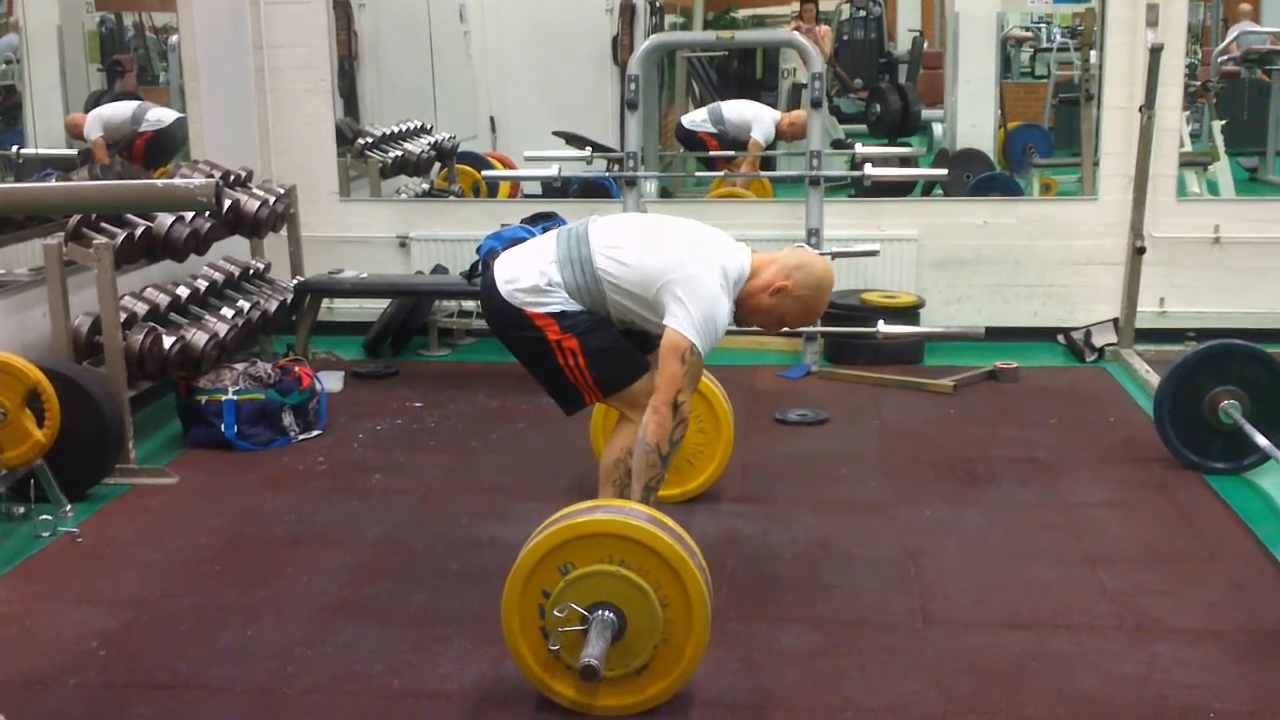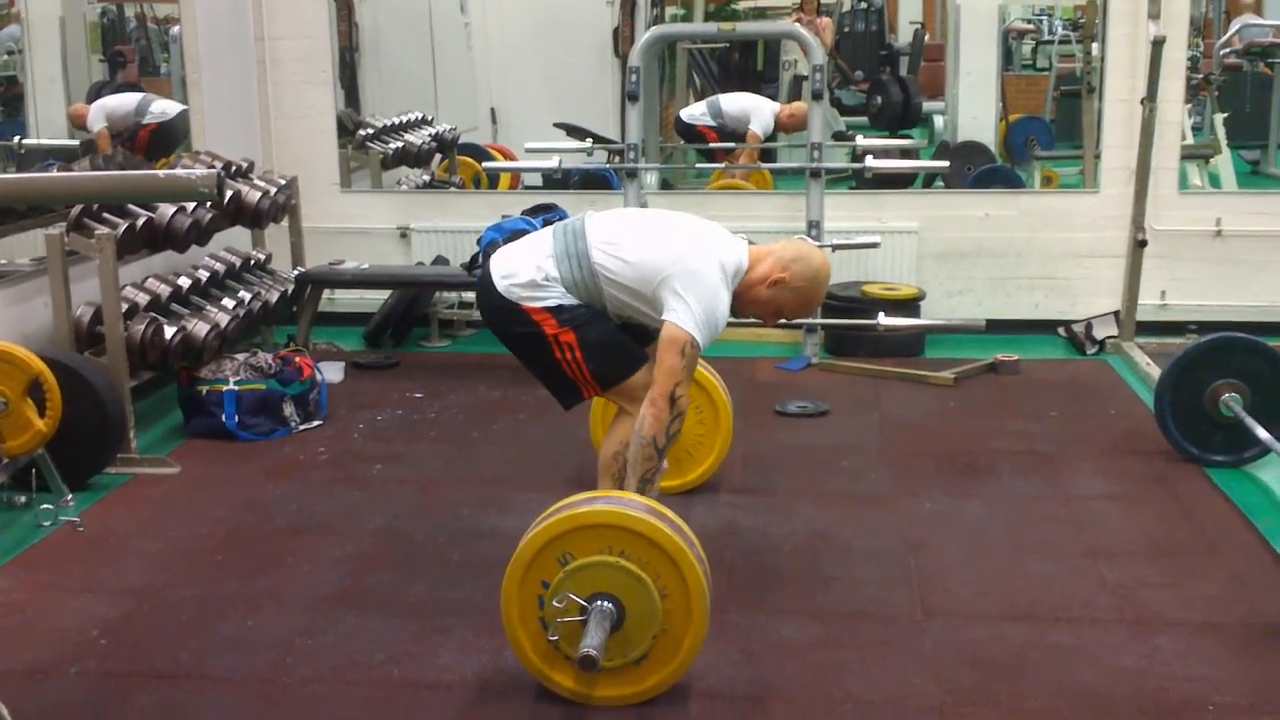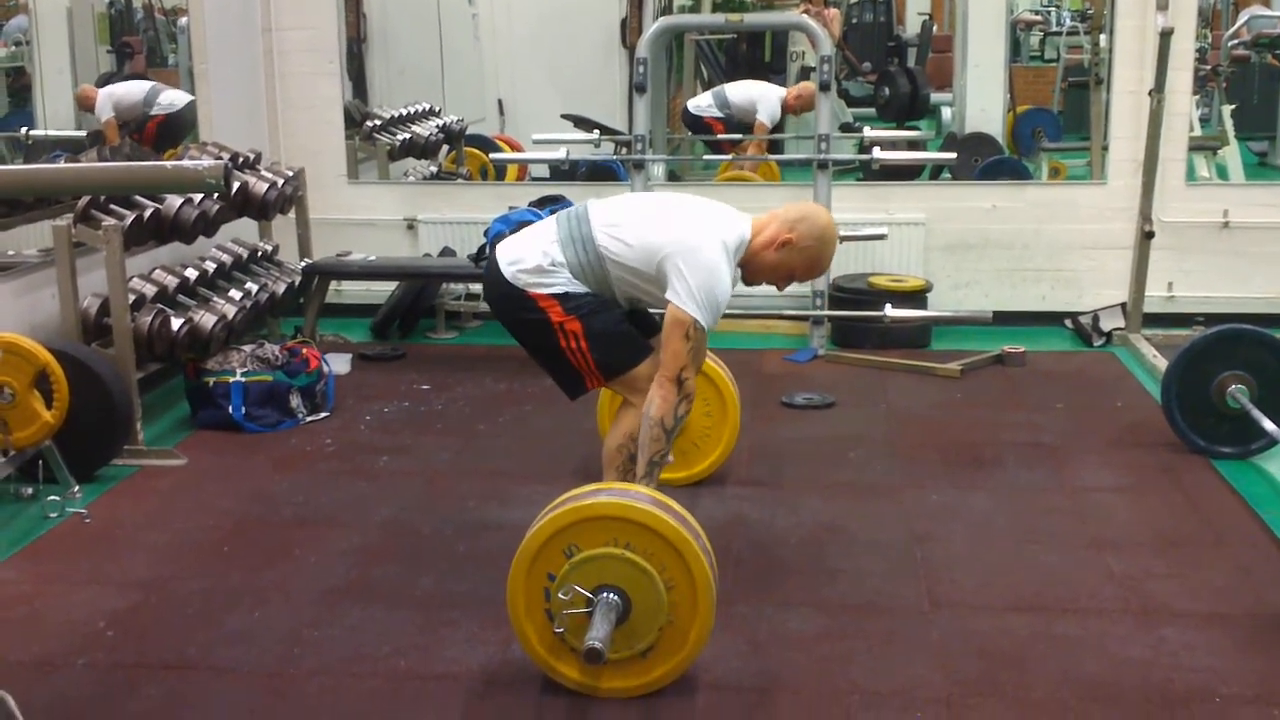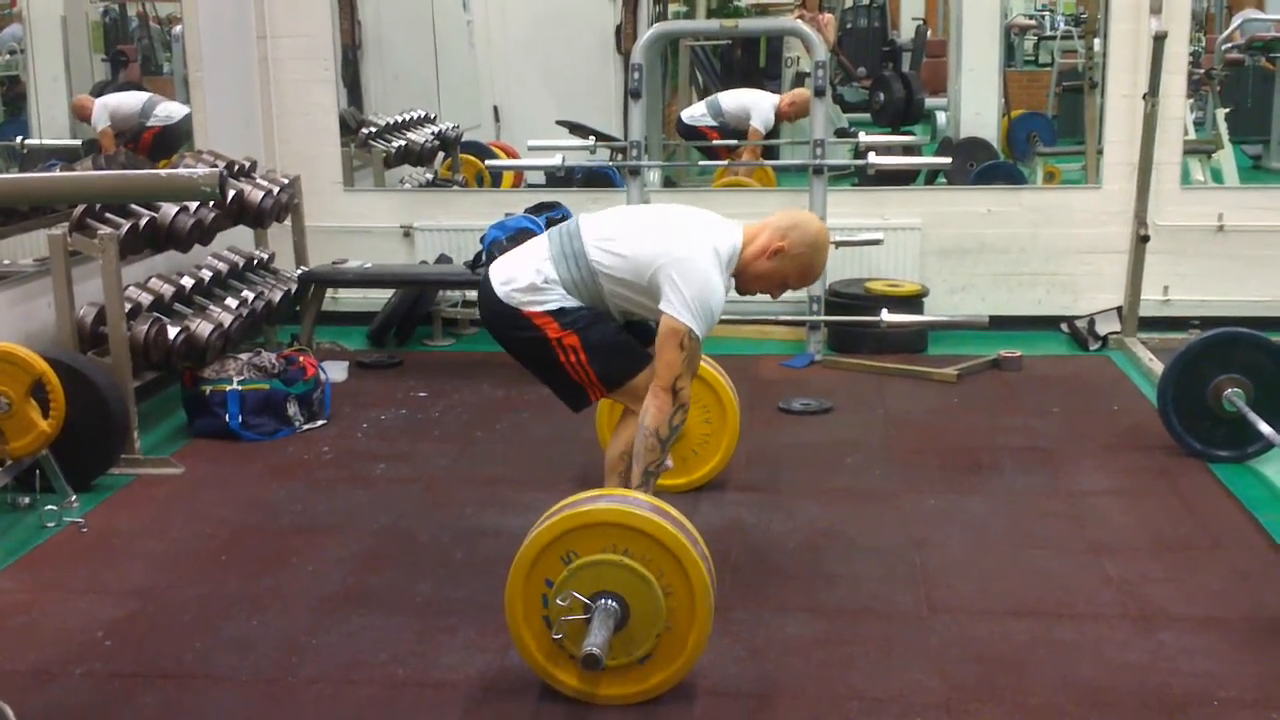
dt=0.3s
person 1, frame 1
left shoulder: (724, 258)
right shoulder: (709, 296)
right elbow: (666, 409)
left hip: (536, 273)
right hip: (525, 295)
left knee: (654, 379)
right knee: (643, 406)
person 1, frame 2
left shoulder: (721, 253)
right shoulder: (707, 288)
right elbow: (663, 402)
left hip: (528, 269)
right hip: (522, 290)
left knee: (655, 376)
right knee: (641, 398)
person 1, frame 3
left shoulder: (723, 228)
right shoulder: (709, 264)
right elbow: (672, 383)
right wrist: (644, 489)
left hip: (538, 260)
right hip: (529, 279)
left knee: (657, 362)
right knee: (644, 390)
person 1, frame 4
left shoulder: (715, 239)
right shoulder: (702, 275)
right elbow: (667, 393)
left hip: (531, 277)
right hip: (523, 296)
left knee: (659, 374)
right knee: (646, 397)
